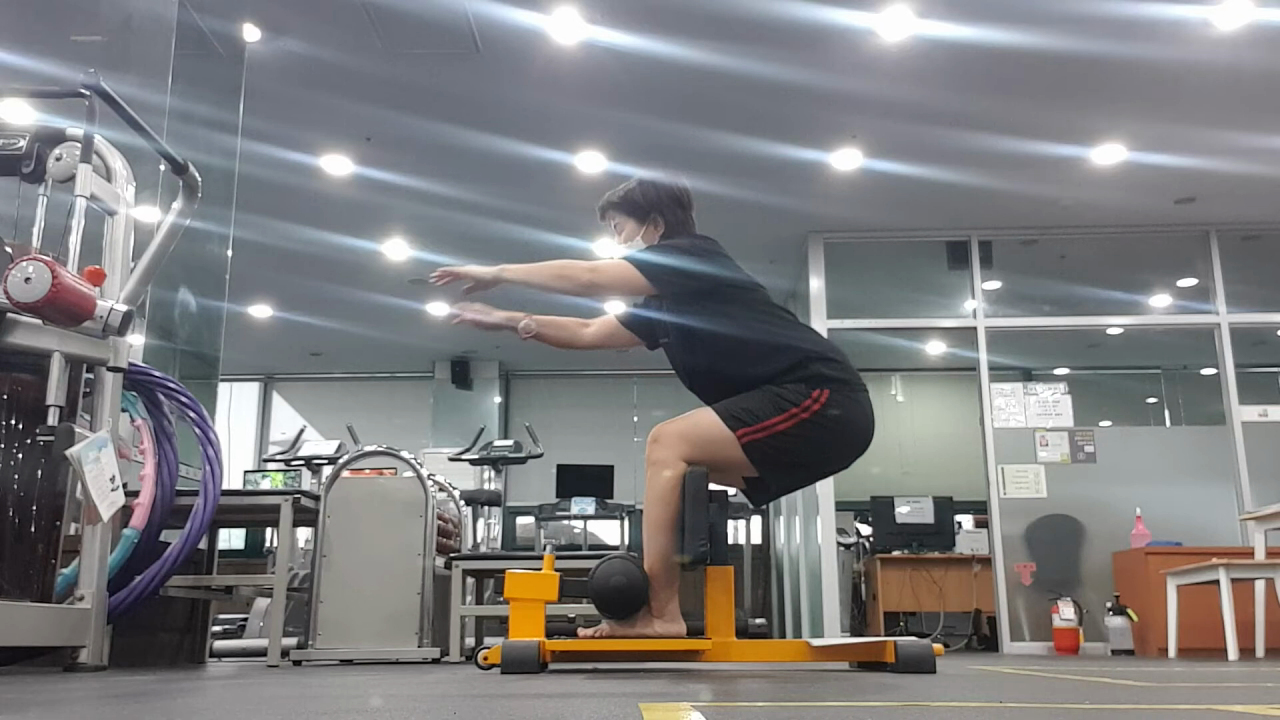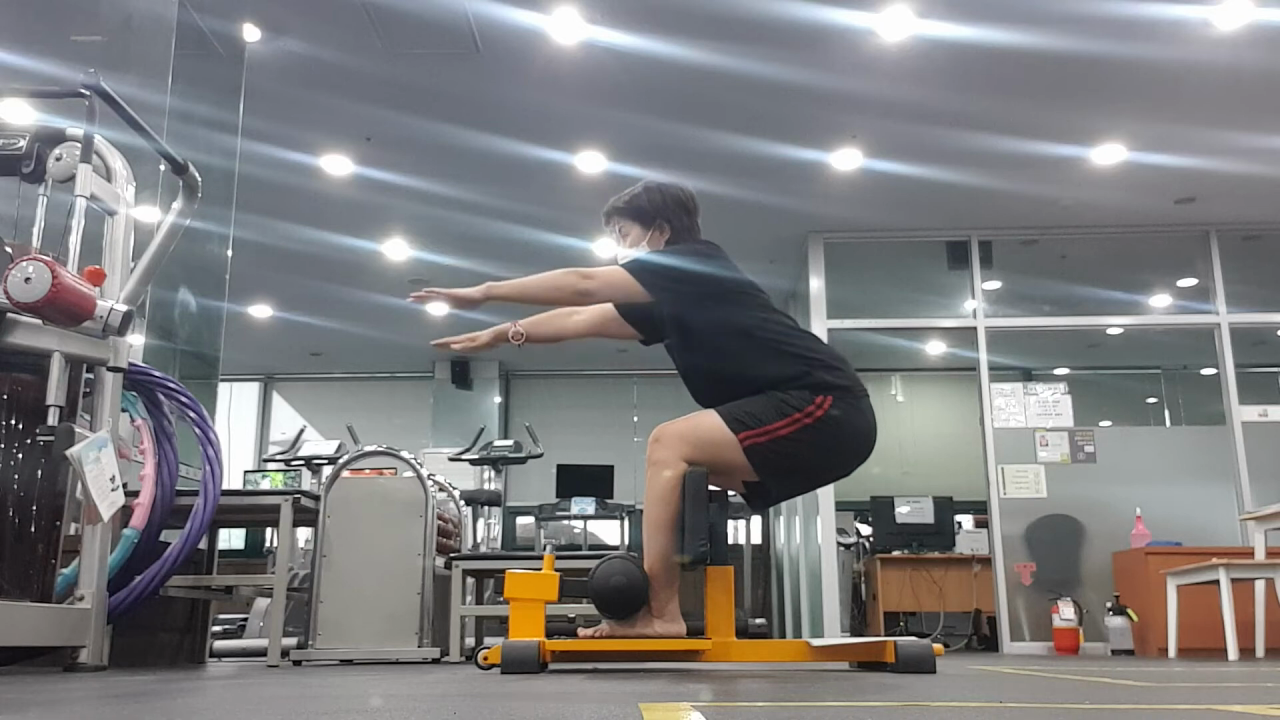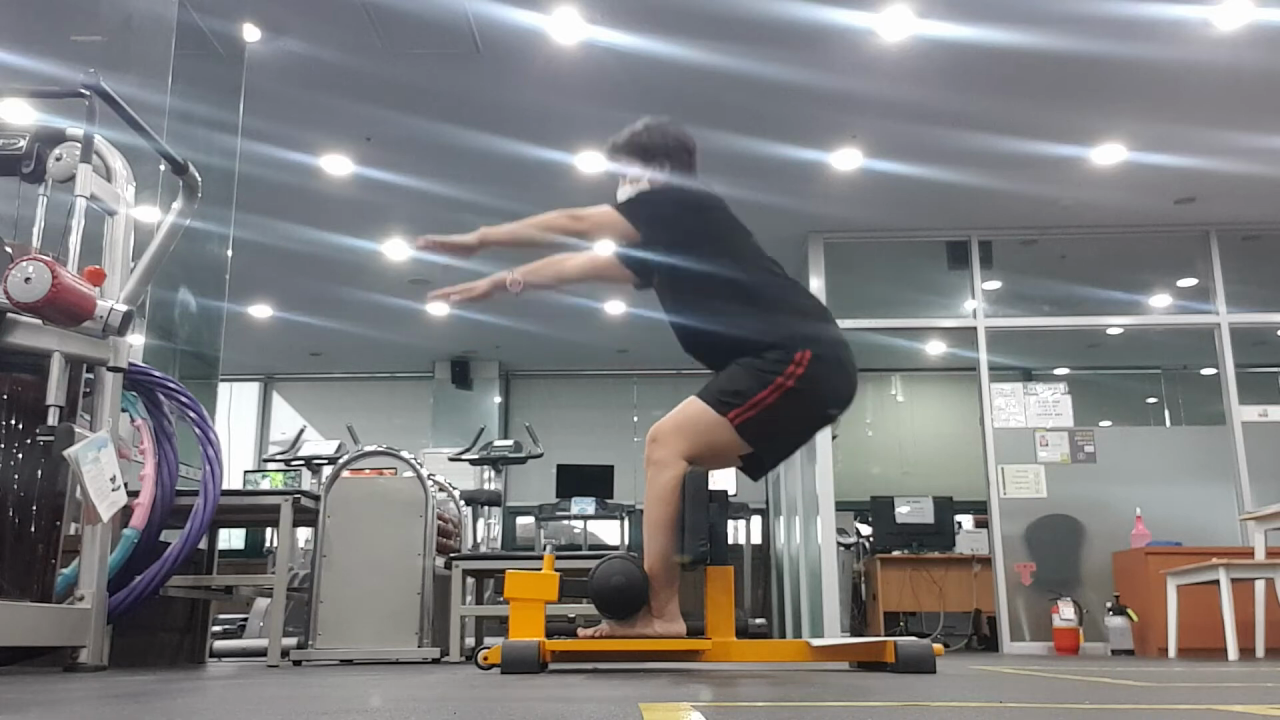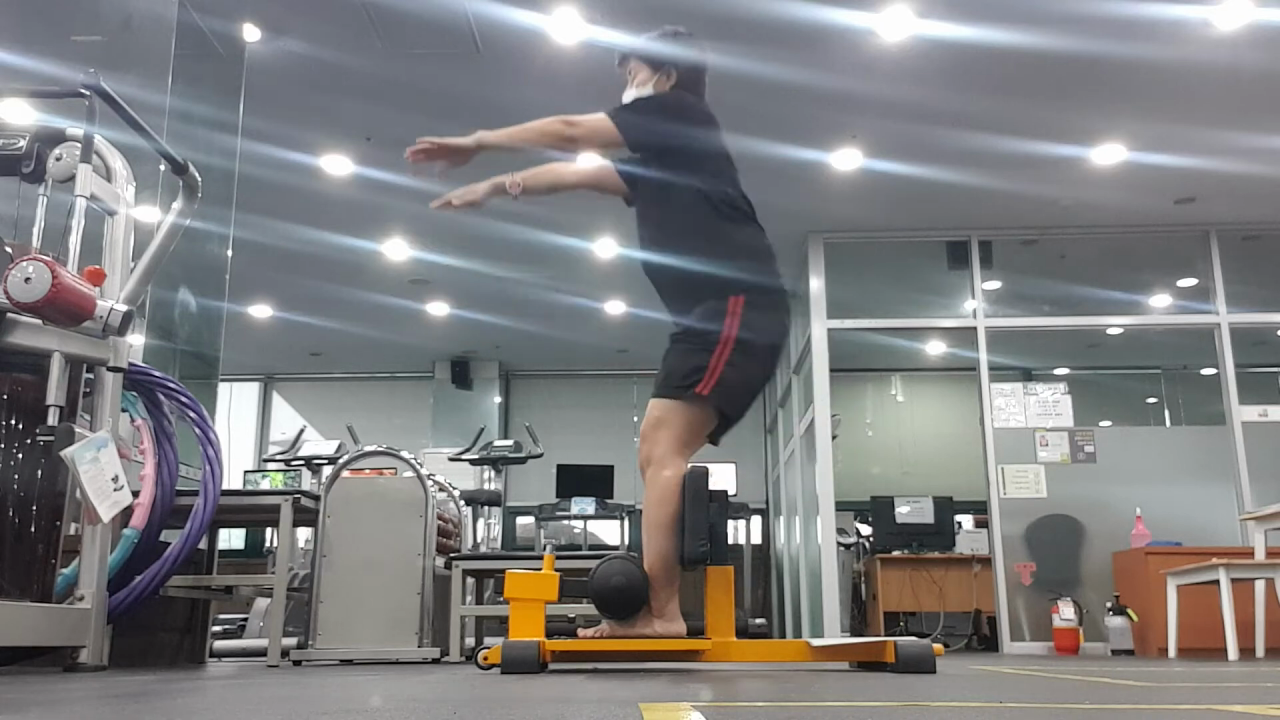
dt=0.4s
person 1, frame 1
left shoulder: (695, 256)
right shoulder: (669, 301)
left elbow: (586, 277)
right elbow: (590, 333)
left wrist: (495, 273)
right wrist: (512, 321)
left hip: (824, 402)
right hip: (825, 414)
left knee: (667, 443)
right knee: (685, 485)
left ankle: (658, 614)
person 1, frame 2
left shoulder: (695, 262)
right shoulder: (668, 302)
left elbow: (583, 286)
right elbow: (582, 320)
left wrist: (484, 292)
right wrist: (500, 333)
left hip: (826, 411)
right hip: (826, 422)
left knee: (668, 444)
right knee: (680, 482)
left ankle: (658, 612)
right ankle: (665, 610)
person 1, frame 3
left shoulder: (686, 201)
right shoulder: (666, 242)
left elbow: (577, 225)
right elbow: (581, 264)
left wrist: (479, 238)
right wrist: (498, 282)
left hip: (801, 360)
right hip: (796, 365)
left knee: (667, 442)
right knee: (674, 456)
left ankle: (658, 614)
right ankle: (665, 611)
person 1, frame 4
left shoulder: (680, 112)
right shoulder: (660, 161)
left elbow: (571, 131)
right elbow: (578, 173)
left wrist: (478, 141)
right wrist: (499, 186)
left hip: (733, 304)
right hip: (712, 310)
left knee: (663, 447)
right knee: (658, 450)
left ankle: (659, 612)
right ankle: (659, 609)
